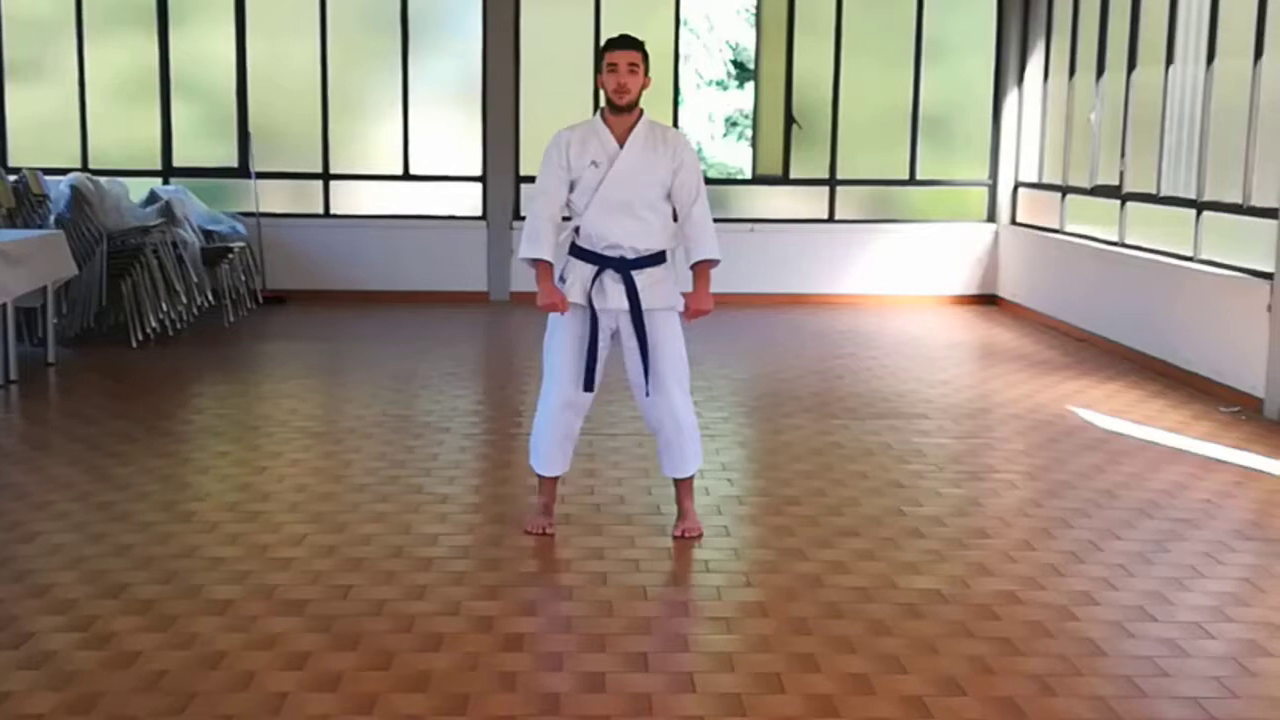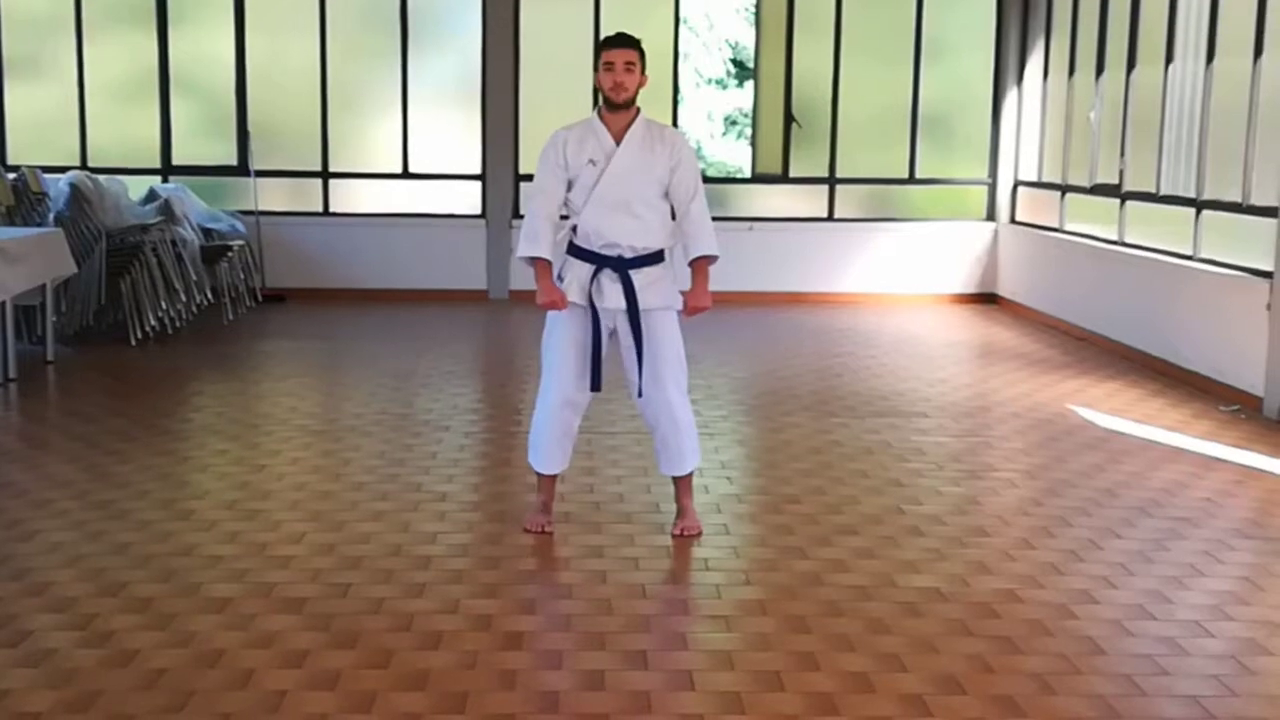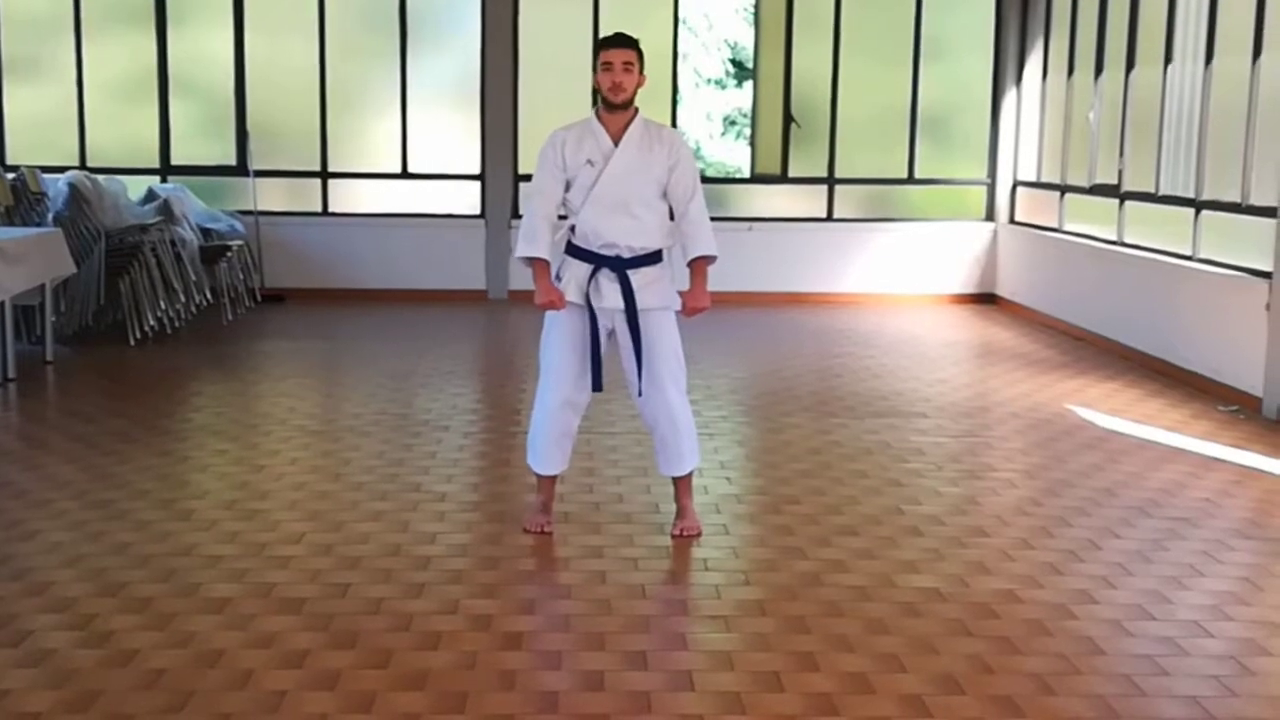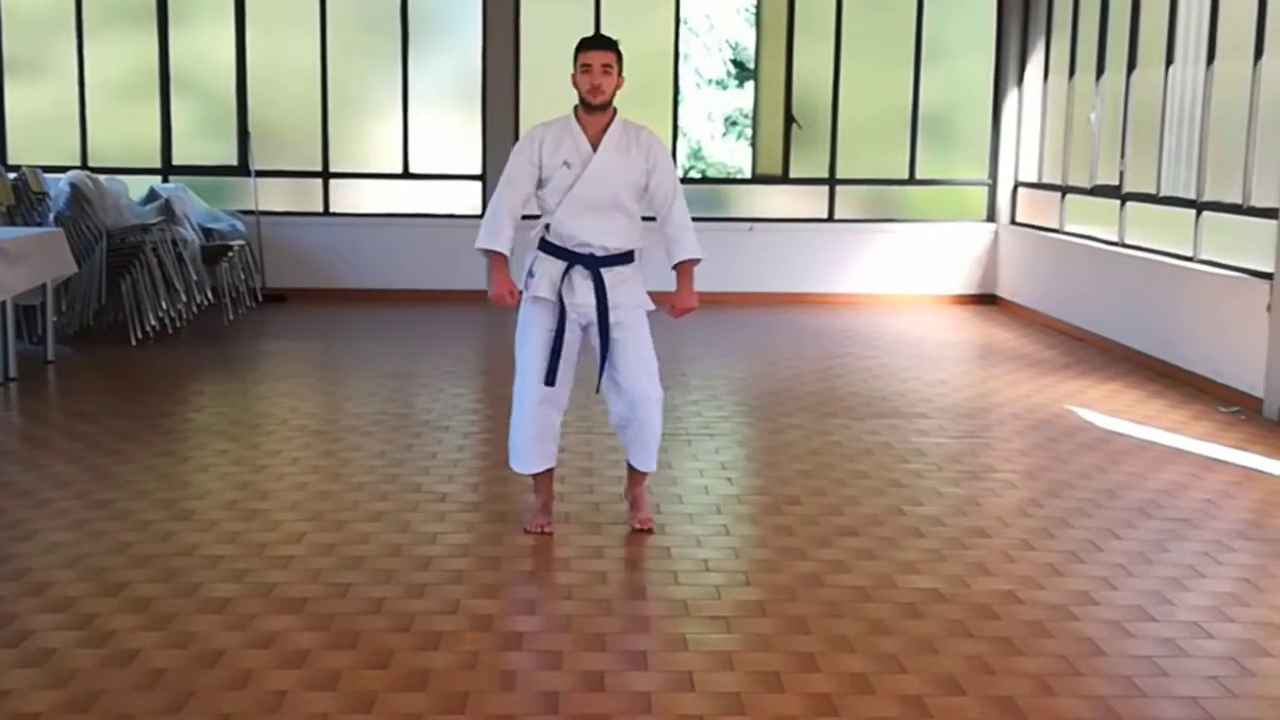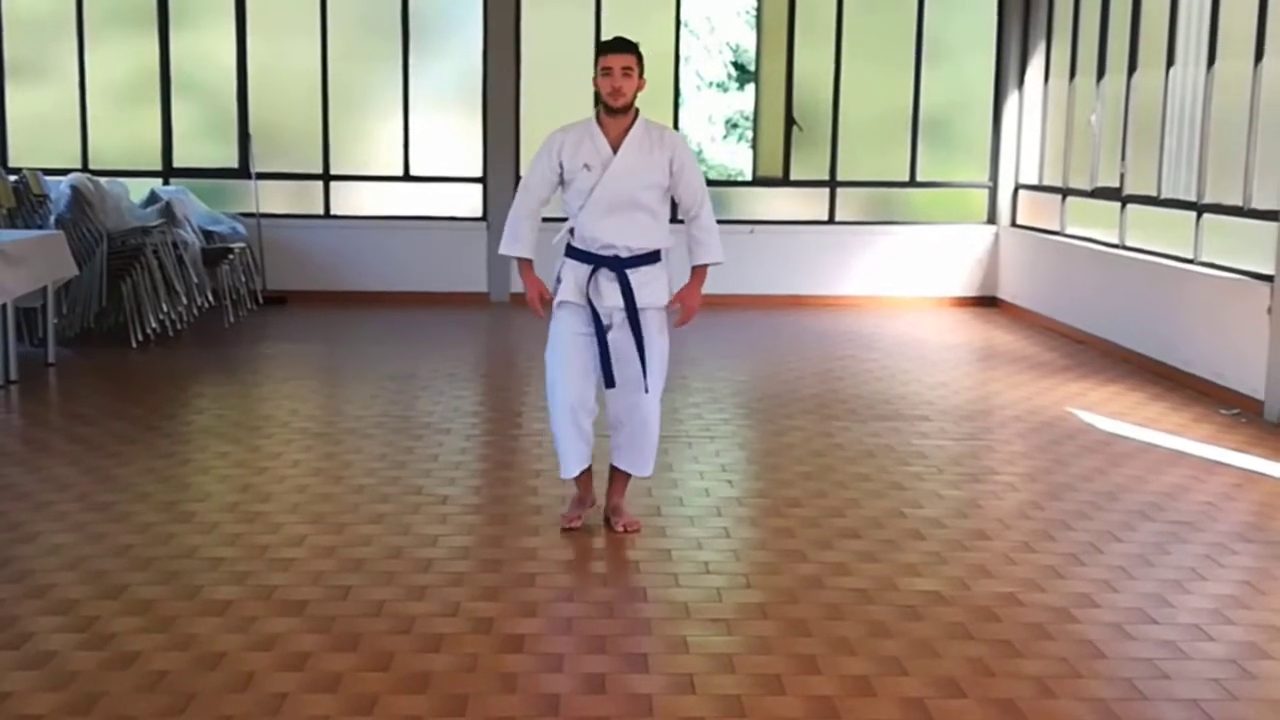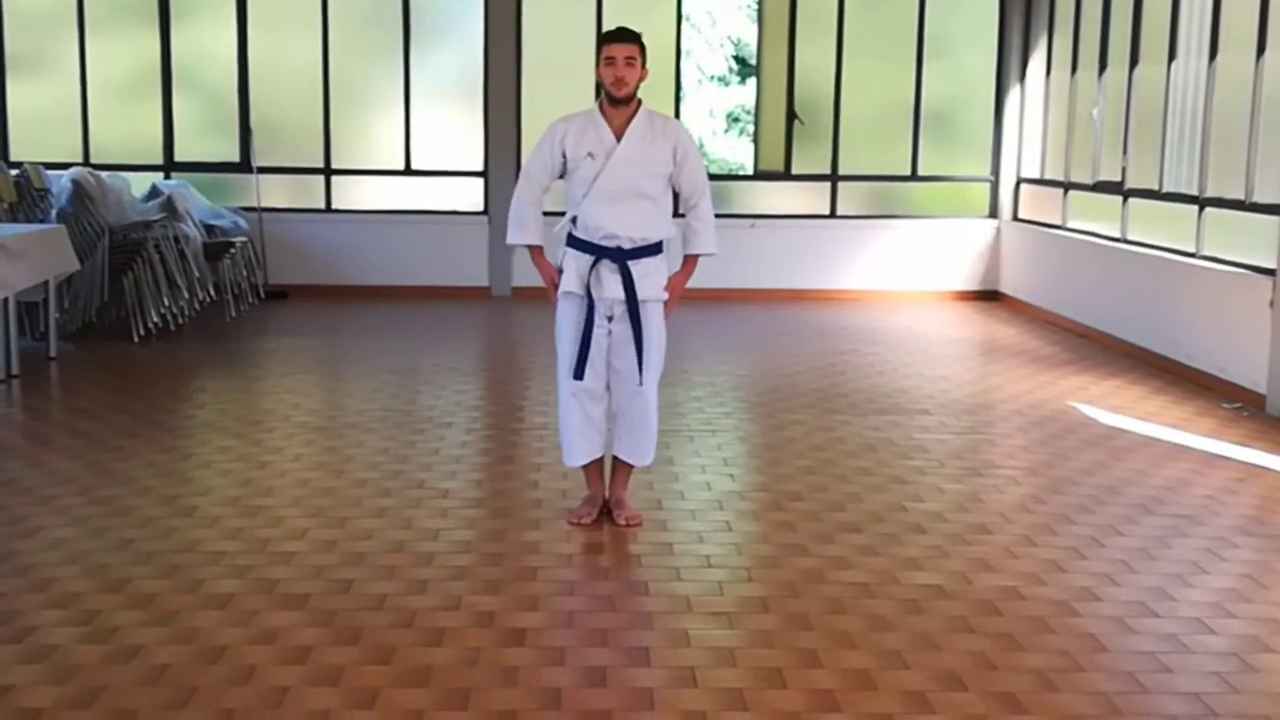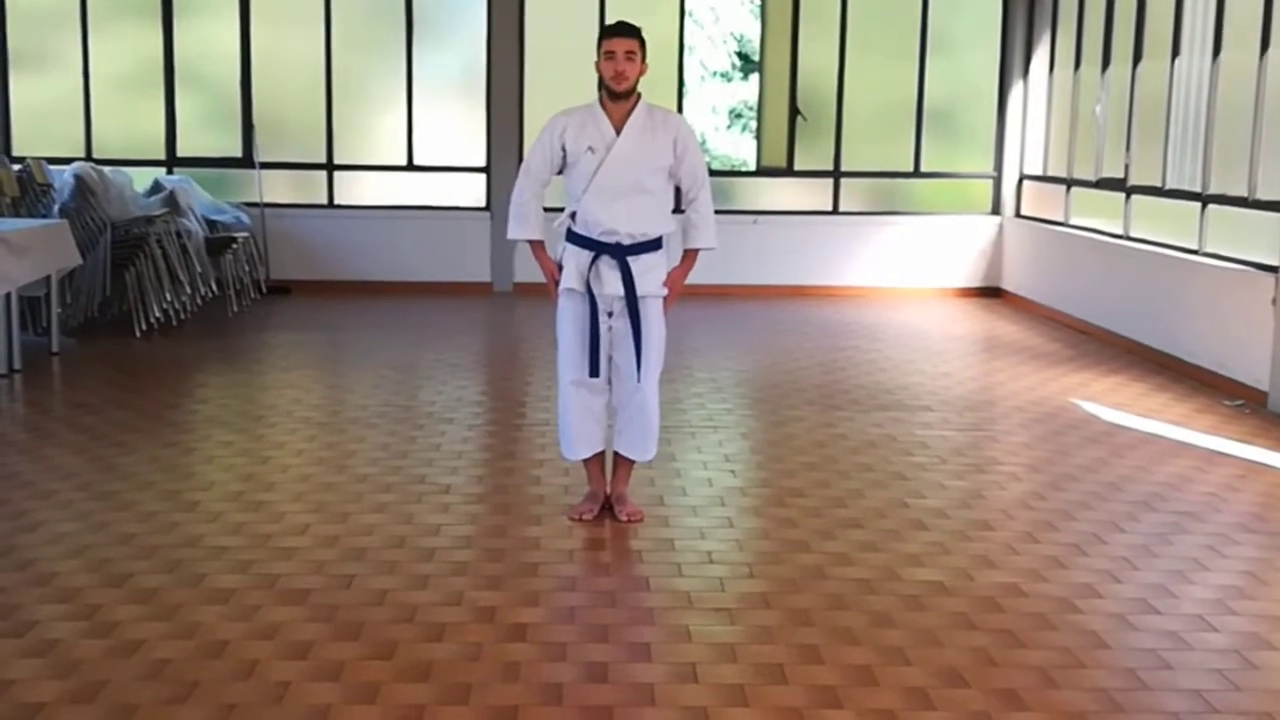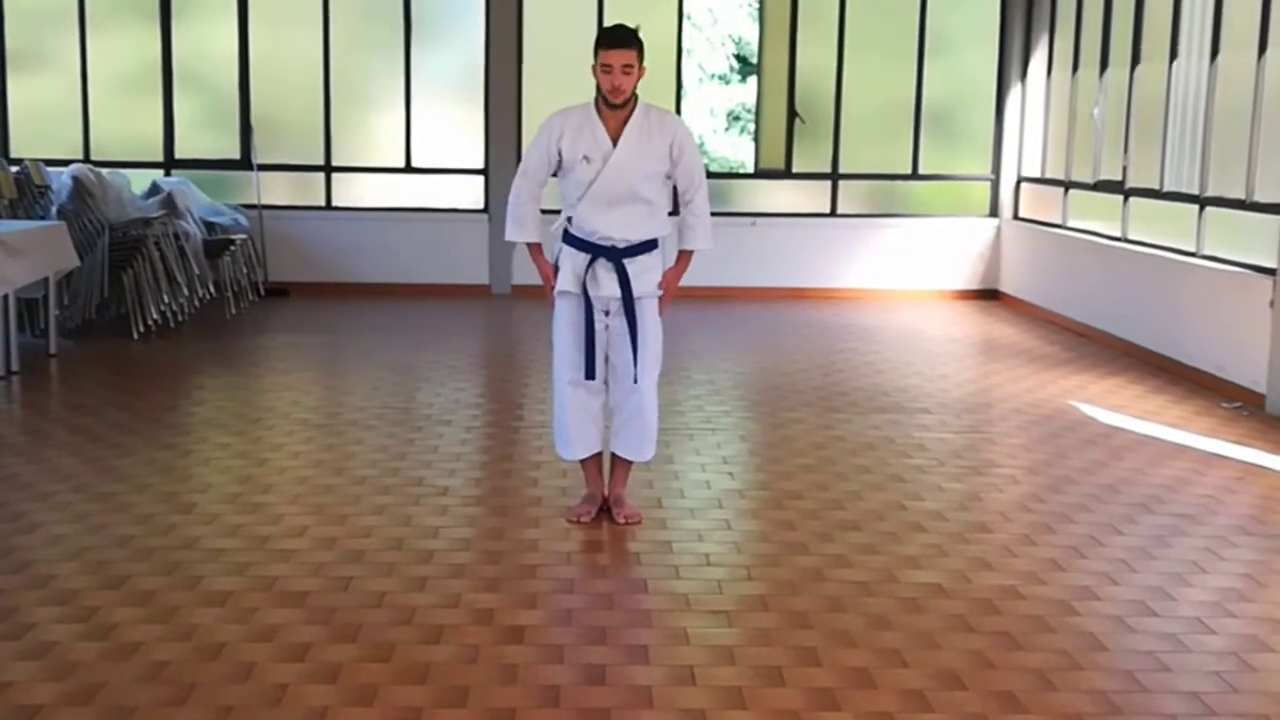
dt=0.5s
person 1, frame 1
left shoulder: (673, 145)
right shoulder: (569, 143)
left elbow: (694, 215)
right elbow: (544, 213)
left wrist: (701, 285)
right wrist: (545, 281)
left hip: (650, 283)
right hip: (583, 280)
left knee: (668, 395)
right knee: (562, 392)
left ankle: (685, 504)
right ankle: (546, 500)
person 1, frame 2
left shoulder: (670, 144)
right shoulder: (566, 142)
left elbow: (693, 213)
right elbow: (542, 212)
left wrist: (700, 281)
right wrist: (544, 279)
left hip: (648, 282)
right hip: (581, 279)
left knee: (666, 394)
right knee: (560, 392)
left ankle: (685, 501)
right ankle: (544, 498)
person 1, frame 3
left shoulder: (668, 144)
right shoulder: (565, 142)
left elbow: (691, 213)
right elbow: (540, 212)
left wrist: (698, 282)
right wrist: (542, 279)
left hip: (646, 281)
right hip: (580, 279)
left knee: (665, 395)
right knee: (559, 393)
left ankle: (685, 502)
right ankle: (544, 498)
person 1, frame 4
left shoulder: (644, 145)
right shoulder: (541, 140)
left elbow: (672, 212)
right elbow: (506, 204)
left wrist: (685, 282)
right wrist: (499, 269)
left hip: (616, 280)
right hip: (552, 277)
left knee: (641, 394)
right knee: (538, 390)
left ankle: (636, 492)
right ankle: (543, 499)
person 1, frame 5
left shoulder: (669, 145)
right shoulder: (564, 143)
left elbow: (699, 213)
right elbow: (526, 206)
left wrist: (696, 284)
right wrist: (528, 275)
left hip: (642, 282)
right hip: (580, 281)
left knee: (639, 397)
right knee: (567, 393)
left ankle: (616, 499)
right ankle: (582, 491)
person 1, frame 6
left shoulder: (671, 135)
right shoulder: (567, 132)
left elbow: (698, 202)
right elbow: (527, 194)
left wrist: (685, 272)
right wrist: (542, 263)
left hip: (644, 273)
right hip: (582, 271)
left knee: (638, 385)
right knee: (580, 383)
left ankle: (619, 492)
right ankle: (593, 491)
person 1, frame 7
left shoulder: (671, 128)
right shoulder: (566, 126)
left elbow: (698, 196)
right elbow: (528, 189)
left wrist: (685, 266)
right wrist: (543, 259)
left hip: (644, 268)
right hip: (582, 266)
left knee: (639, 380)
right knee: (581, 377)
left ankle: (621, 487)
right ankle: (595, 485)
person 1, frame 8
left shoulder: (670, 131)
right shoulder: (561, 126)
left elbow: (695, 198)
right elbow: (525, 191)
left wrist: (679, 268)
right wrist: (540, 262)
left hip: (641, 270)
right hip: (578, 267)
left knee: (636, 382)
right knee: (577, 379)
left ankle: (618, 489)
right ankle: (593, 488)
